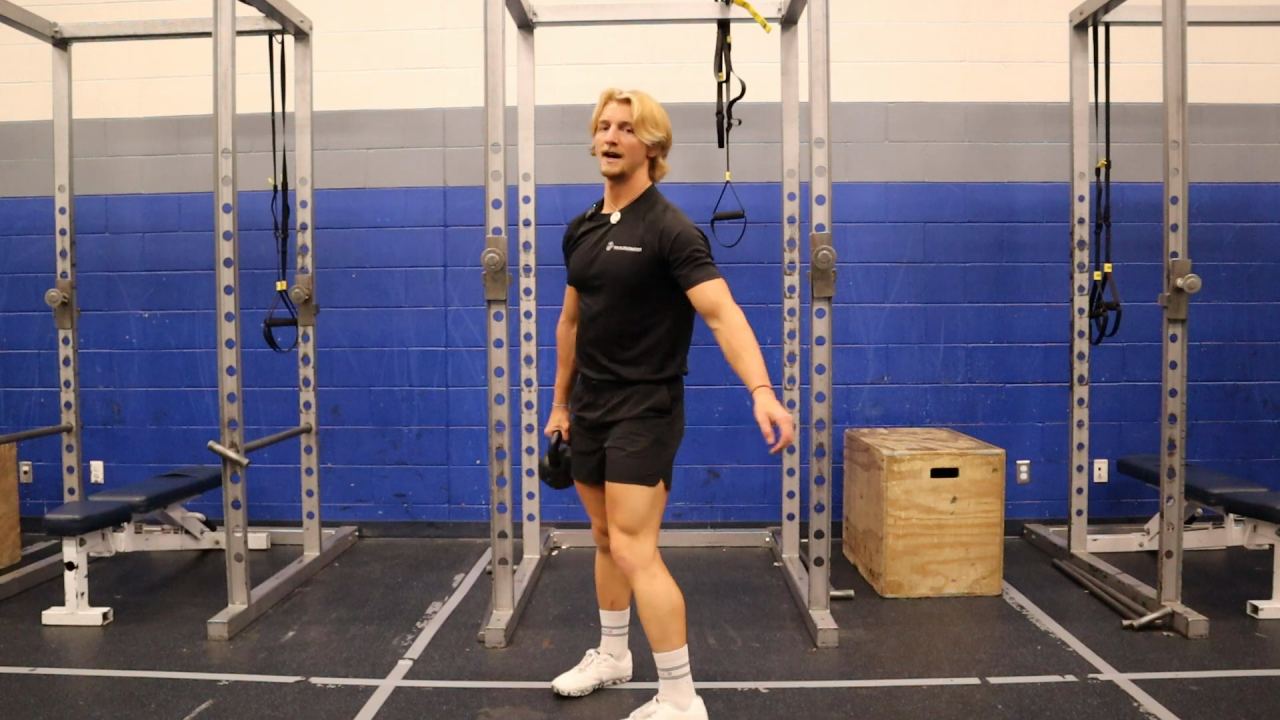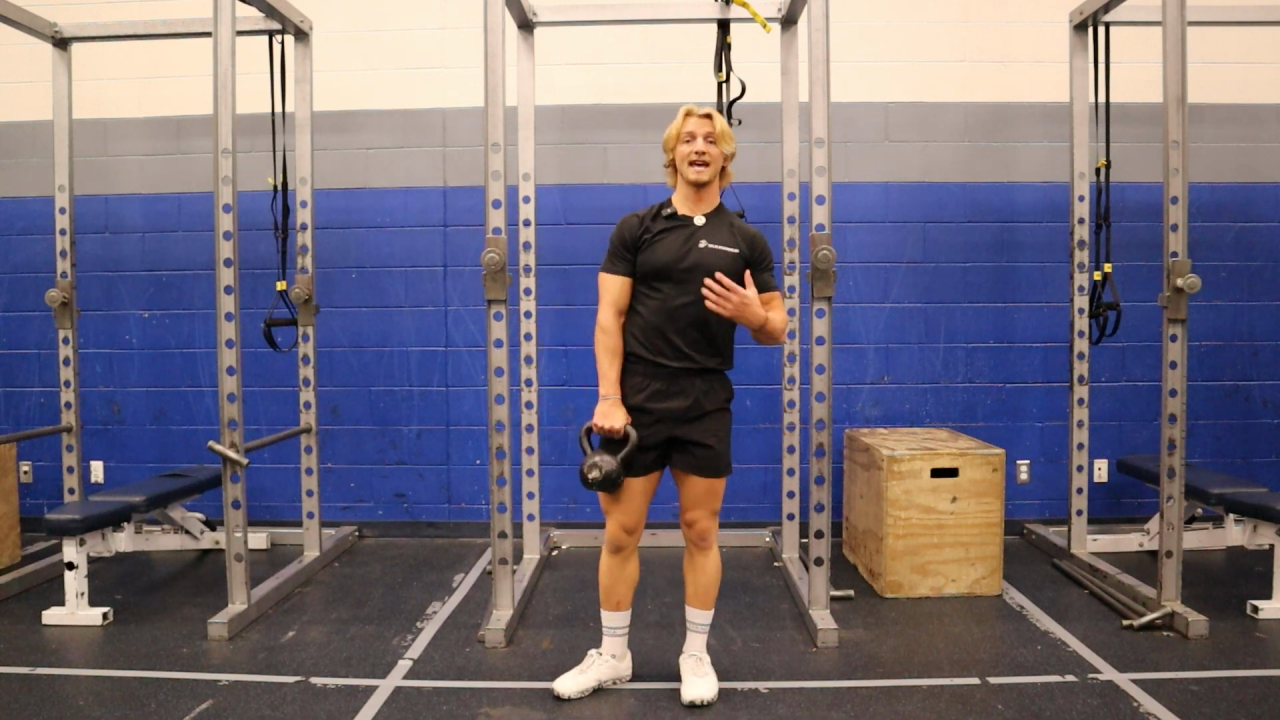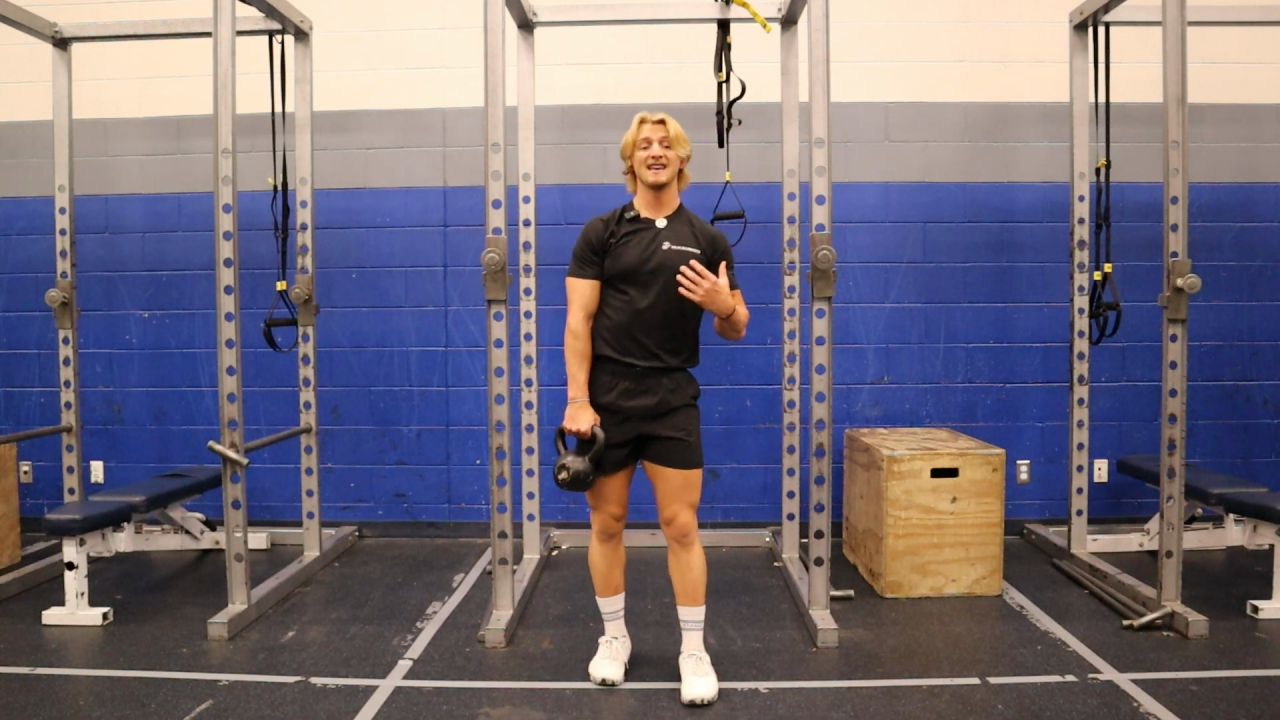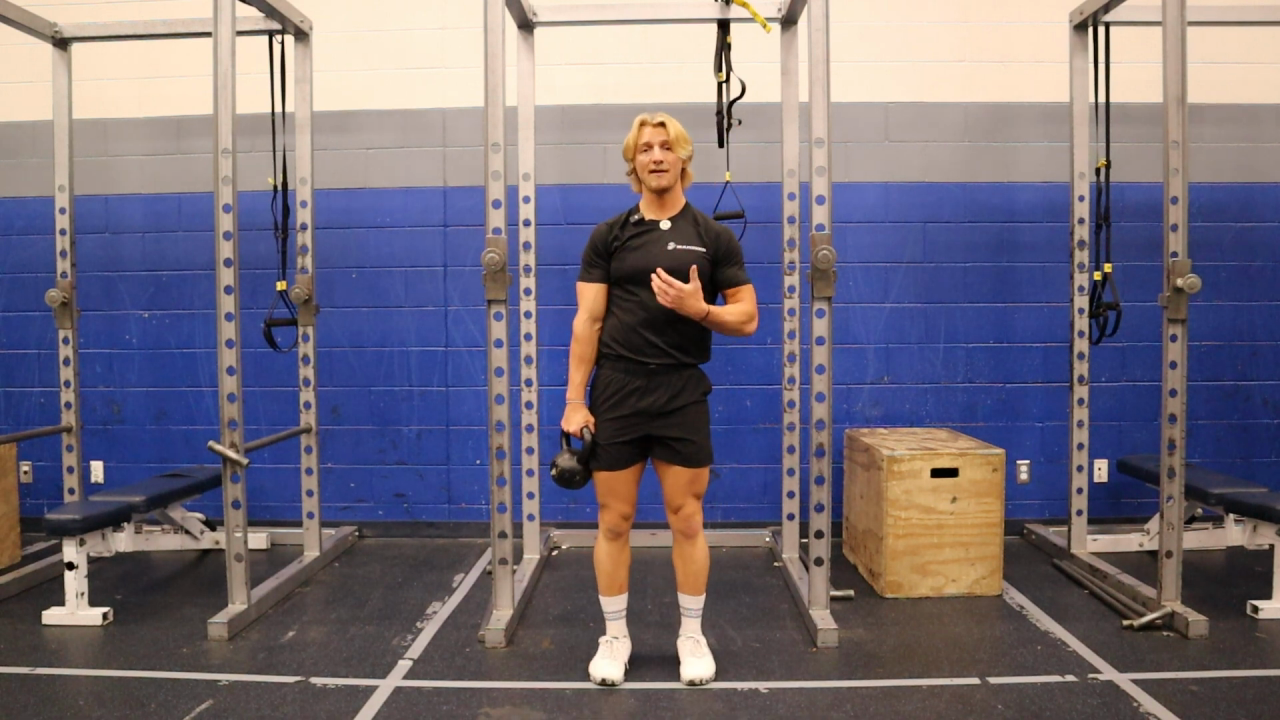
dt=1s
person 1, frame 1
left shoulder: (669, 230)
right shoulder: (580, 229)
left elbow: (723, 316)
left wrist: (763, 393)
right wrist: (560, 402)
left hip: (646, 411)
right hip: (590, 408)
left knee: (634, 551)
right knee: (607, 540)
right ankle: (612, 654)
person 1, frame 2
left shoulder: (746, 240)
right shoulder: (635, 229)
left elbow: (777, 326)
right elbow: (610, 317)
left wrist: (750, 312)
right wrist: (608, 397)
left hip: (705, 404)
right hip: (637, 402)
left knee: (701, 532)
right knee: (621, 533)
left ankle: (695, 654)
right ankle: (612, 655)
person 1, frame 3
left shoulder: (707, 239)
right shoulder: (600, 231)
left elbow: (736, 329)
right elbow: (579, 320)
left wrist: (724, 305)
right wrist: (578, 399)
left hip: (673, 397)
right hip: (608, 397)
left knee: (682, 526)
right knee: (607, 522)
left ankle: (693, 650)
right ankle: (614, 637)
person 1, frame 4
left shoulder: (713, 237)
right shoulder: (608, 235)
left elbow: (747, 317)
right elbow: (587, 321)
left wrist: (698, 308)
right wrist: (574, 400)
left hip: (683, 392)
right hip: (616, 391)
left knee: (686, 519)
right knee: (613, 520)
left ankle: (692, 635)
right ankle: (614, 637)
